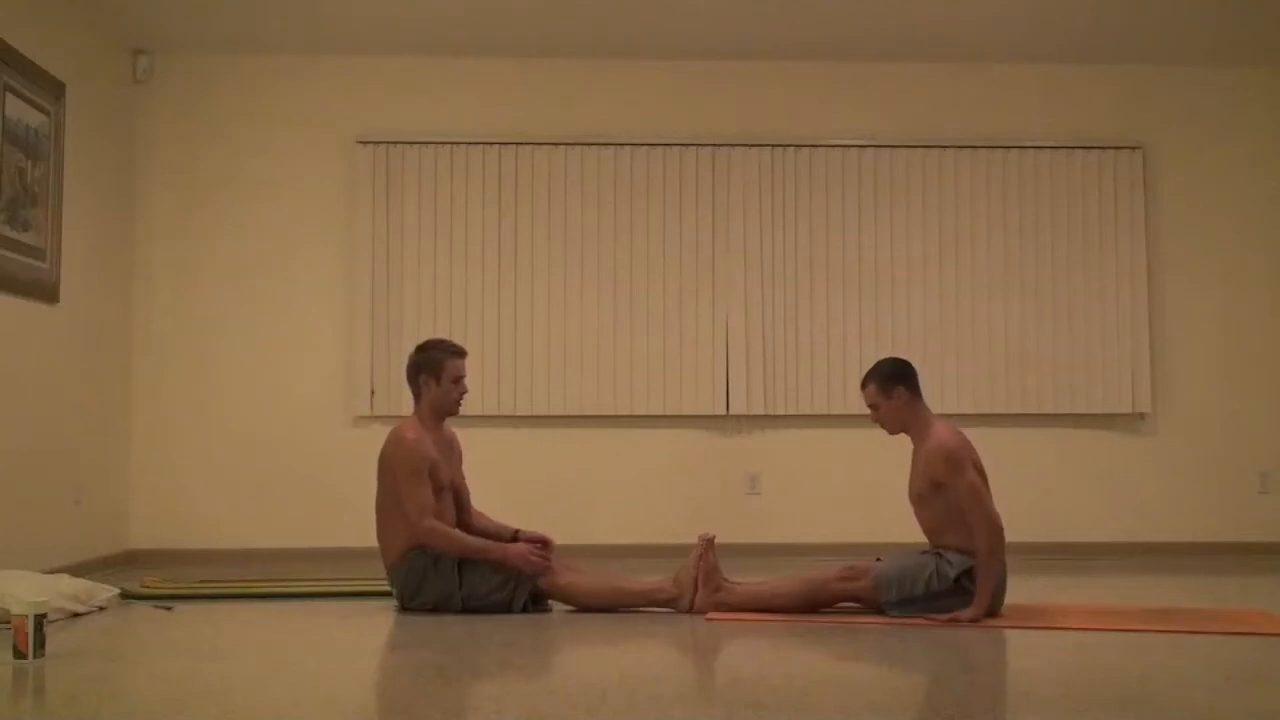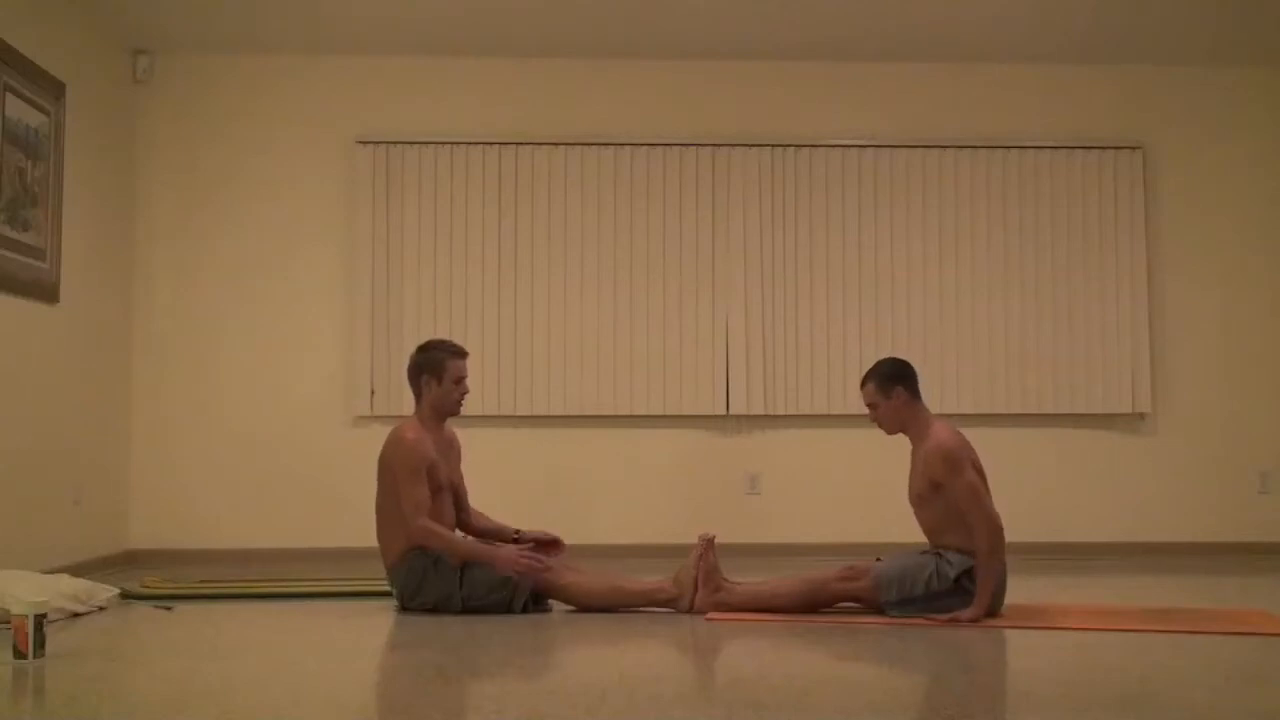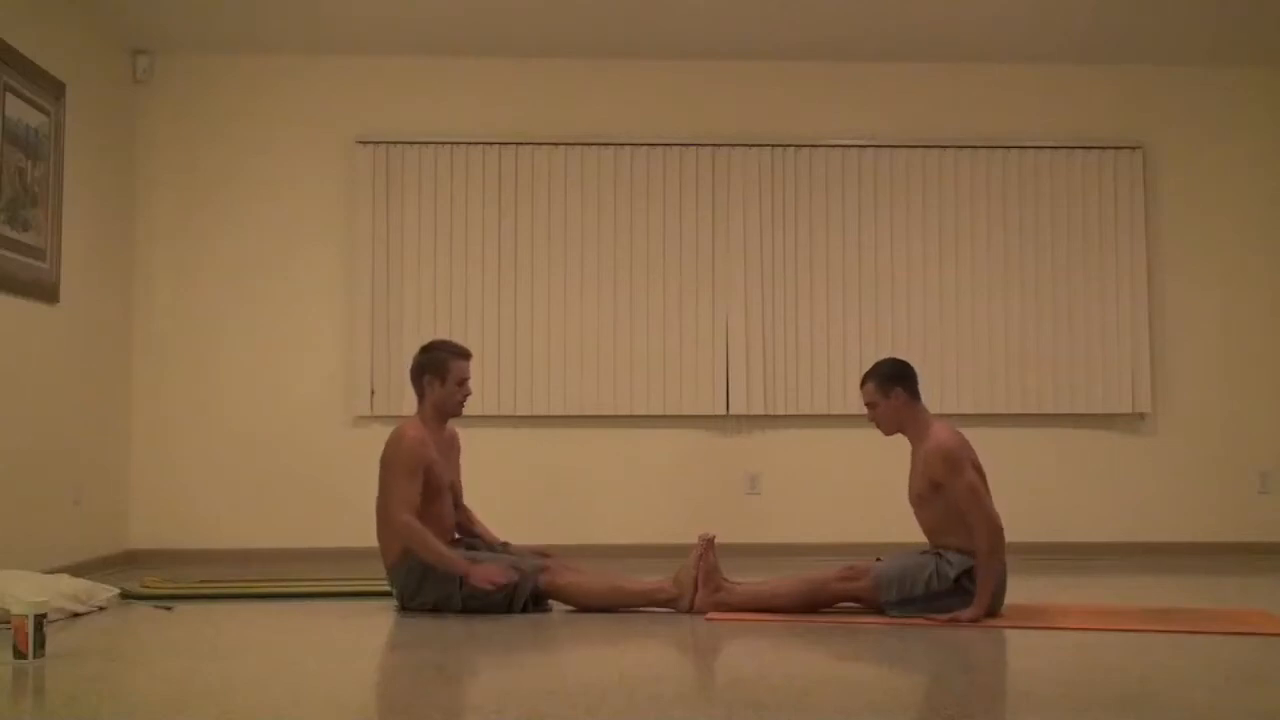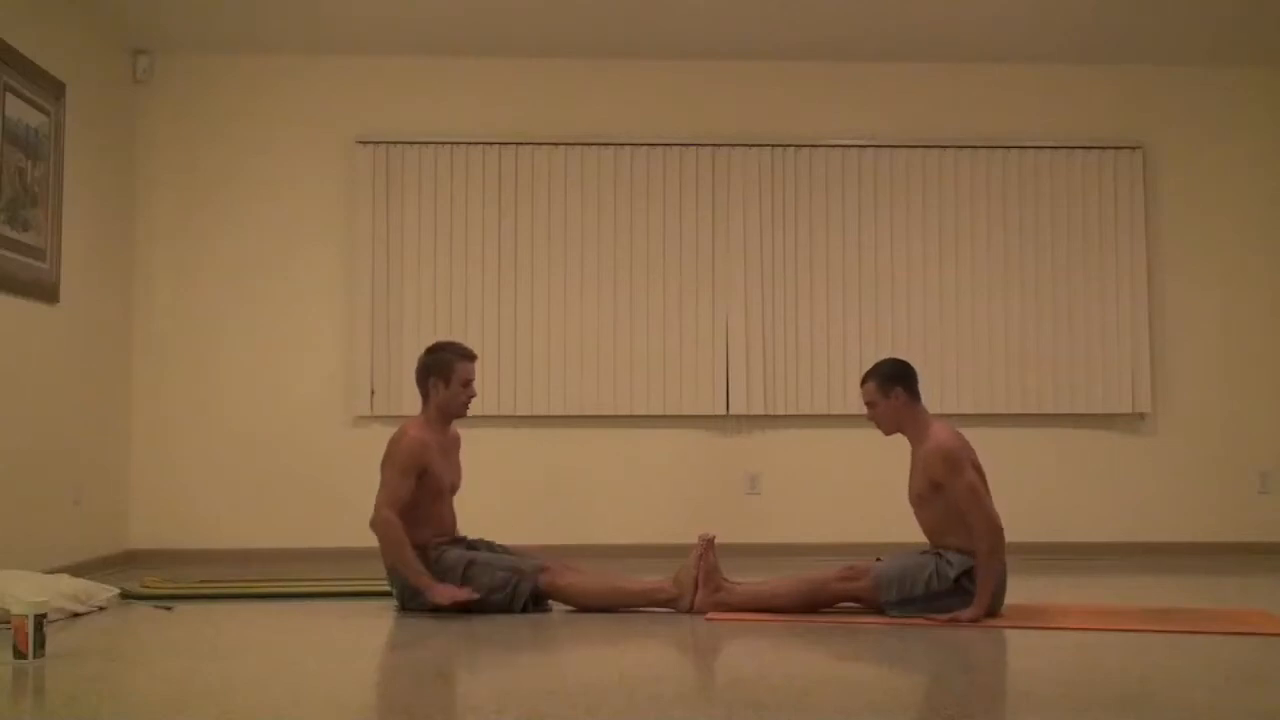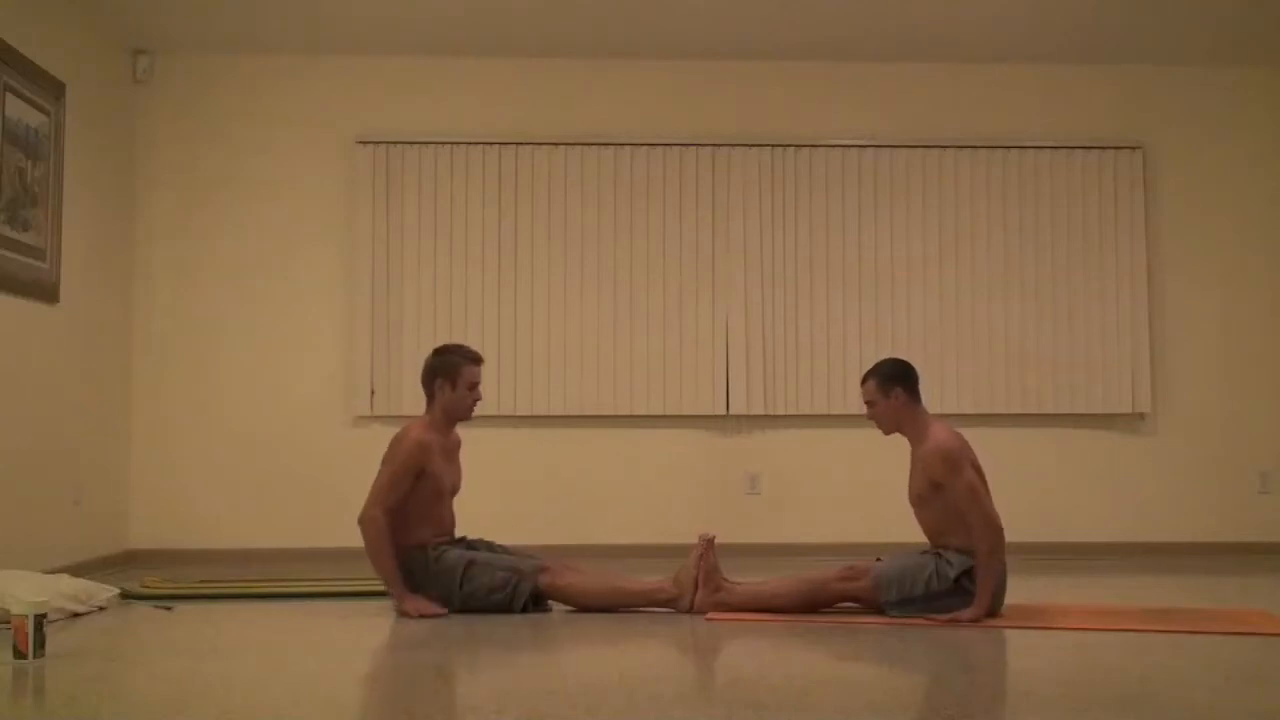
dt=0.1s
person 1, frame 1
left shoulder: (447, 439)
right shoulder: (410, 442)
right elbow: (424, 527)
left wrist: (516, 536)
right wrist: (502, 553)
left hip: (443, 559)
right hip: (421, 571)
left knee: (550, 566)
right knee: (545, 575)
left ankle: (669, 591)
right ankle: (673, 593)
person 1, frame 2
left shoulder: (447, 438)
right shoulder: (409, 443)
right elbow: (418, 527)
left wrist: (518, 536)
right wrist: (493, 557)
left hip: (445, 556)
right hip: (420, 571)
left knee: (552, 565)
right knee: (544, 574)
left ankle: (668, 590)
right ankle: (673, 593)
person 1, frame 3
left shoulder: (448, 438)
right shoulder: (411, 442)
right elbow: (403, 523)
left wrist: (507, 548)
right wrist: (466, 570)
left hip: (446, 555)
right hip: (420, 571)
left knee: (553, 567)
right knee: (543, 575)
left ankle: (668, 590)
right ankle: (672, 592)
person 1, frame 4
left shoulder: (449, 437)
right shoulder: (414, 442)
right elbow: (383, 518)
right wrist: (429, 587)
left hip: (447, 552)
right hip: (423, 565)
left knee: (552, 568)
right knee: (546, 576)
left ankle: (669, 590)
right ankle: (671, 594)
person 1, frame 5
left shoulder: (450, 440)
right shoulder: (416, 443)
right elbow: (371, 517)
right wrist: (402, 595)
left hip: (447, 551)
right hip: (422, 565)
left knee: (553, 568)
right knee: (545, 576)
left ankle: (668, 590)
right ankle: (670, 593)
person 2, frame 1
left shoulder: (941, 446)
right shoulder: (927, 443)
left elbow: (990, 525)
left wrist: (980, 604)
left hip: (965, 576)
right hip: (952, 567)
left knee: (848, 580)
right knee: (852, 576)
left ankle: (725, 596)
right ankle: (729, 592)
person 2, frame 2
left shoulder: (940, 447)
right shoulder: (926, 444)
left elbow: (989, 525)
left wrist: (980, 605)
left hip: (966, 577)
right hip: (952, 567)
left knee: (848, 581)
right knee: (850, 576)
left ankle: (726, 596)
right ankle: (729, 591)
person 2, frame 3
left shoulder: (940, 447)
right shoulder: (925, 444)
left elbow: (989, 526)
left wrist: (980, 605)
left hip: (966, 576)
right hip: (952, 567)
left knee: (848, 580)
right knee: (851, 576)
left ankle: (725, 596)
right ankle: (729, 591)
person 2, frame 4
left shoulder: (939, 447)
right shoulder: (925, 444)
left elbow: (989, 525)
left wrist: (980, 604)
left hip: (966, 575)
right hip: (951, 566)
left knee: (848, 580)
right knee: (851, 576)
left ankle: (725, 597)
right ankle: (729, 592)
person 2, frame 5
left shoulder: (939, 448)
right shoulder: (924, 444)
left elbow: (989, 526)
left wrist: (981, 605)
left hip: (965, 575)
right hip: (951, 567)
left knee: (848, 581)
right knee: (852, 576)
left ankle: (725, 596)
right ankle: (730, 592)
